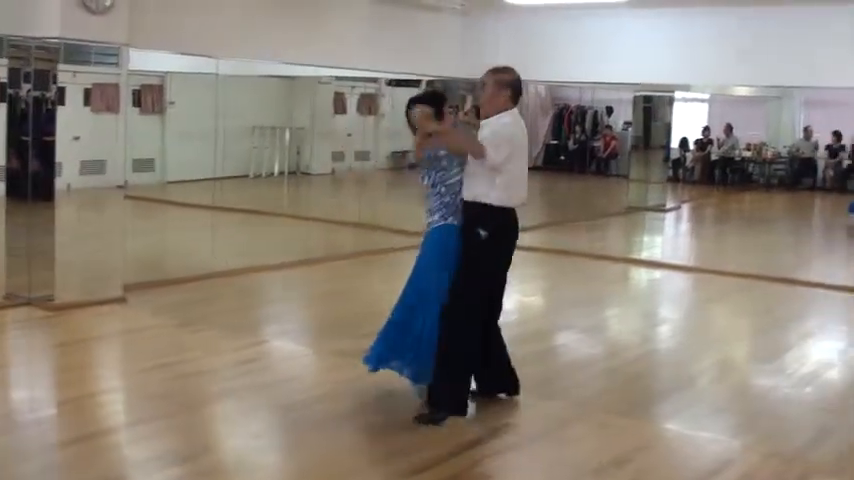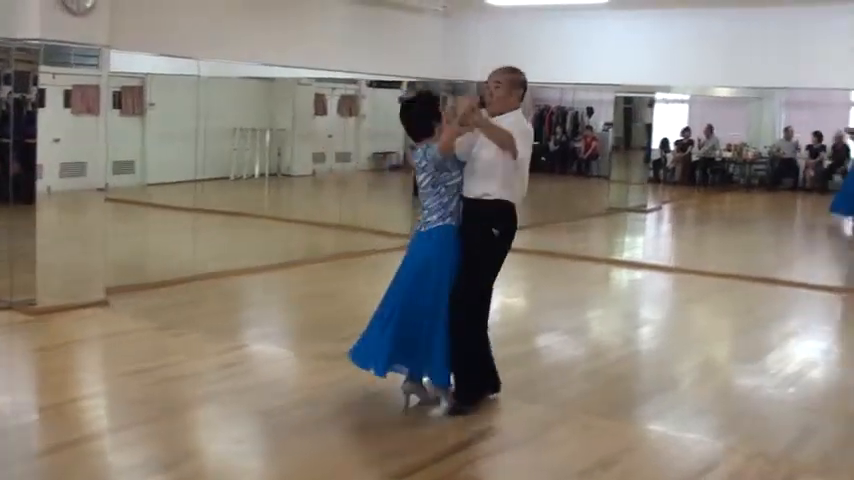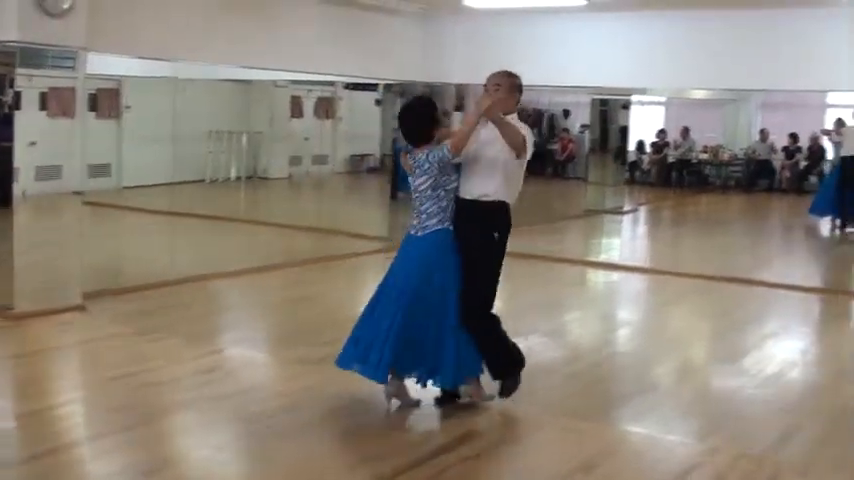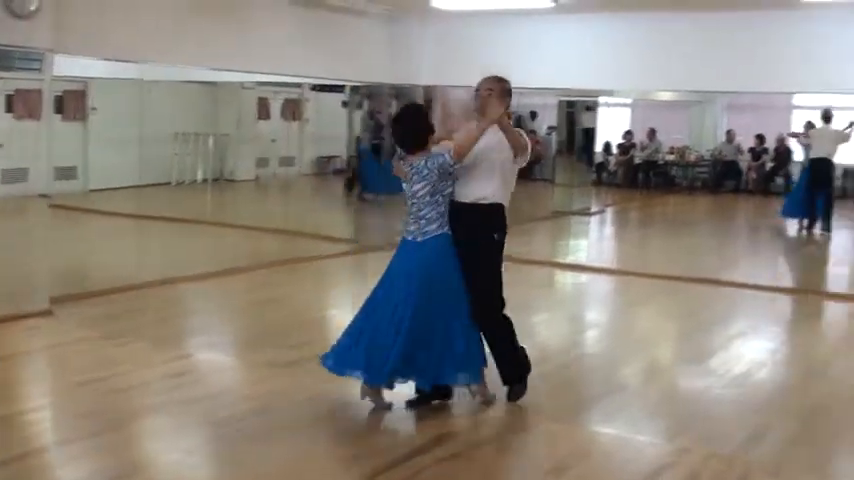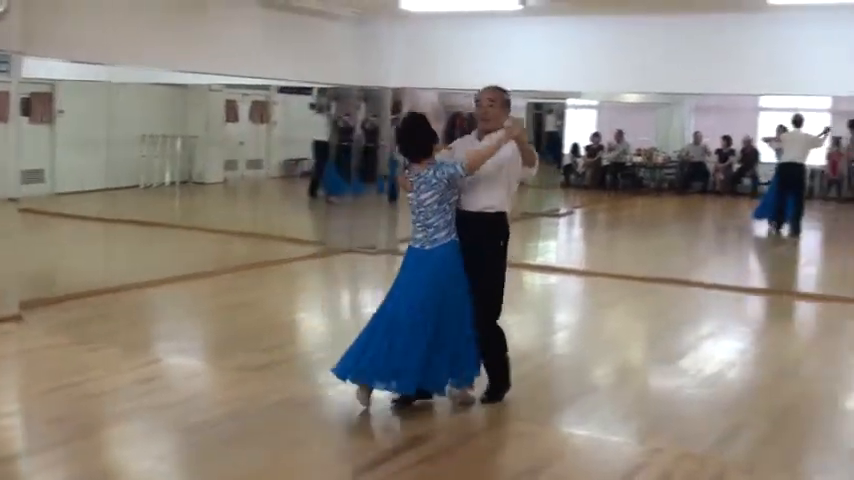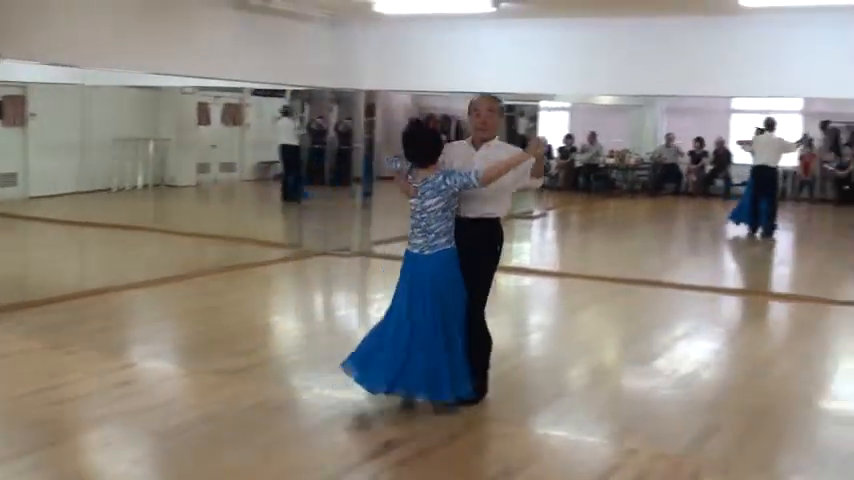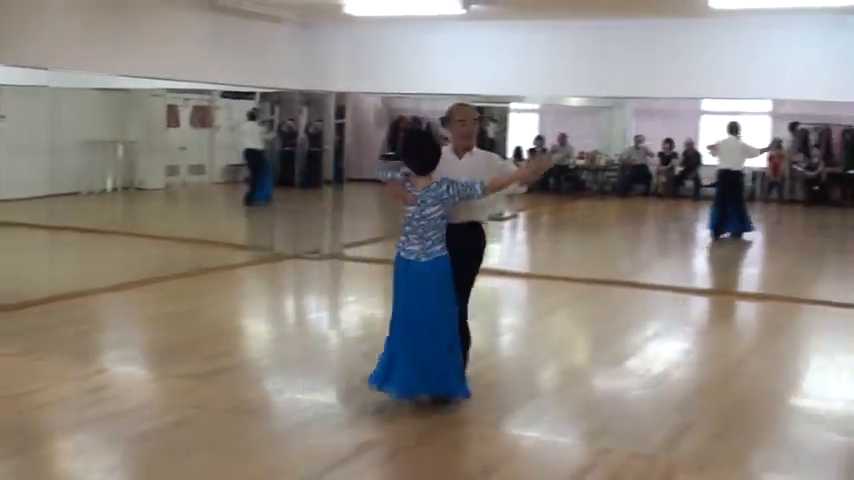
dt=0.2s
person 1, frame 1
left shoulder: (504, 128)
right shoulder: (503, 126)
left elbow: (479, 150)
right elbow: (480, 152)
left hip: (488, 222)
right hip: (495, 221)
left knee: (460, 308)
right knee: (482, 307)
left ankle: (447, 398)
right ankle: (498, 379)
person 1, frame 2
left shoulder: (517, 126)
right shoulder: (488, 127)
left elbow: (510, 145)
right elbow: (457, 150)
left wrist: (479, 121)
left hip: (492, 217)
right hip: (475, 214)
left knee: (464, 302)
right knee: (472, 301)
left ankle: (471, 387)
right ankle: (482, 381)
person 1, frame 3
left shoulder: (516, 130)
right shoulder: (478, 130)
left elbow: (521, 148)
left wrist: (496, 117)
left hip: (489, 218)
right hip: (464, 214)
left knee: (473, 306)
right knee: (461, 302)
left ankle: (509, 363)
person 1, frame 4
left shoulder: (509, 136)
right shoulder: (465, 134)
left elbow: (522, 150)
left wrist: (502, 122)
left hip: (485, 221)
right hip: (455, 218)
left knee: (485, 306)
left ankle: (517, 370)
right ankle: (437, 383)
person 1, frame 5
left shoulder: (512, 147)
right shoulder: (461, 144)
left elbow: (530, 164)
left wrist: (520, 137)
left hip: (489, 229)
right hip: (455, 226)
left knee: (482, 311)
left ankle: (498, 379)
person 1, frame 6
left shoulder: (509, 154)
right shoulder: (452, 150)
left elbow: (535, 176)
left wrist: (538, 156)
right wrist: (408, 181)
left hip: (485, 234)
right hip: (451, 230)
left knee: (471, 308)
left ankle: (477, 380)
person 1, frame 7
left shoulder: (489, 162)
left elbow: (520, 181)
right elbow: (401, 178)
right wrist: (399, 187)
left hip: (468, 238)
left knee: (455, 306)
person 2, frame 1
left shoulder: (451, 149)
right shoulder: (431, 153)
right elbow: (419, 148)
right wrist: (422, 127)
left hip: (454, 234)
right hip: (444, 237)
left knee: (441, 305)
right knee: (437, 305)
left ankle: (426, 374)
right ankle: (425, 377)
person 2, frame 2
left shoulder: (431, 152)
right shoulder: (429, 154)
right elbow: (444, 144)
right wrist: (457, 123)
left hip: (434, 236)
right hip: (440, 238)
left knee: (420, 306)
right knee: (439, 307)
left ankle: (414, 377)
right ankle: (439, 383)
person 2, frame 3
left shoulder: (415, 158)
right shoulder: (434, 158)
right elbow: (454, 144)
right wrist: (479, 112)
left hip: (417, 241)
right hip: (437, 243)
left knee: (407, 307)
right knee: (451, 310)
left ankle: (394, 379)
right ankle: (468, 380)
person 2, frame 4
left shoulder: (406, 164)
right shoulder: (433, 164)
right elbow: (458, 150)
right wrist: (488, 121)
left hip: (411, 246)
right hip: (436, 248)
left knee: (395, 312)
right knee: (452, 312)
left ankle: (372, 380)
right ankle: (474, 380)
person 2, frame 5
left shoulder: (409, 172)
right shoulder: (441, 173)
right elbow: (471, 162)
right wrist: (506, 136)
left hip: (417, 255)
right hip: (443, 256)
left knee: (401, 316)
right knee: (451, 319)
left ankle: (368, 381)
right ankle: (458, 384)
person 2, frame 6
left shoulder: (409, 176)
right shoulder: (448, 180)
right elbow: (486, 175)
right wrist: (528, 154)
left hip: (413, 259)
right hip: (441, 261)
left knee: (410, 320)
right knee: (443, 323)
left ankle: (403, 383)
right ankle: (444, 390)
person 2, frame 7
left shoulder: (401, 181)
right shoulder: (447, 189)
left elbow: (380, 169)
right elbow: (490, 186)
left wrist: (401, 166)
right wrist: (530, 169)
left hip: (405, 263)
right hip: (435, 265)
left knee: (410, 320)
right knee: (438, 323)
left ankle: (409, 382)
right ankle: (441, 387)
